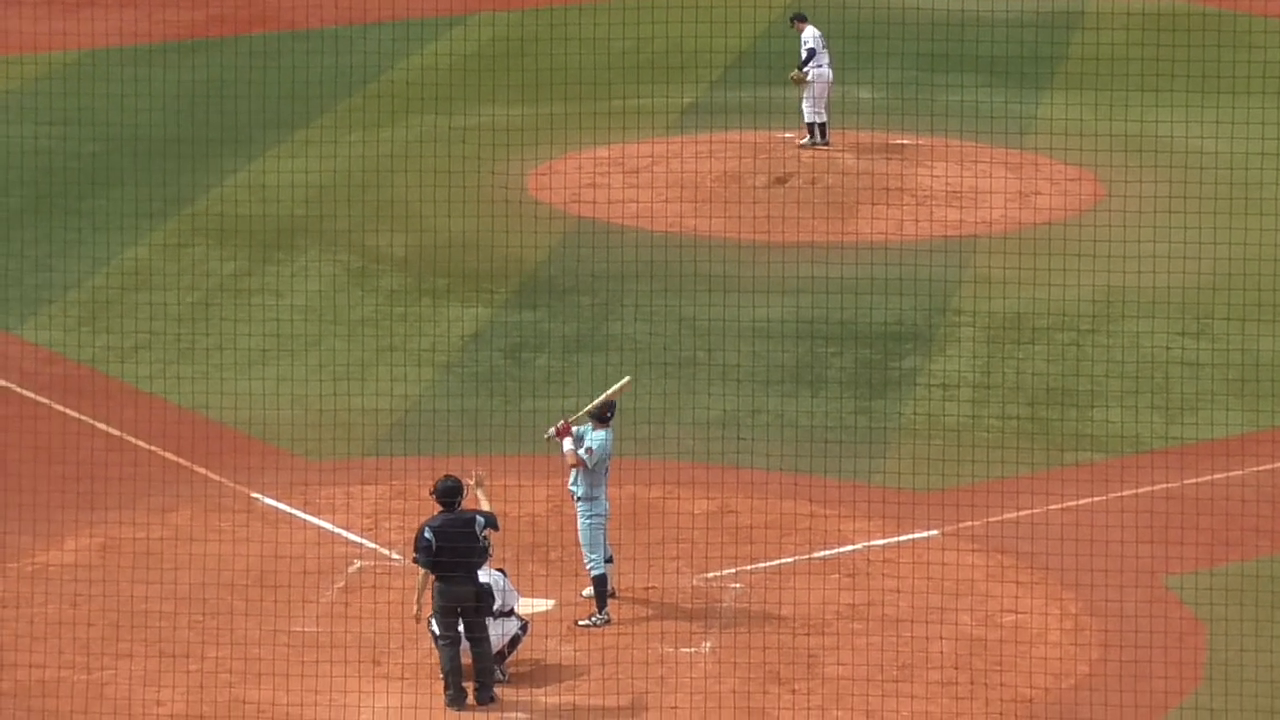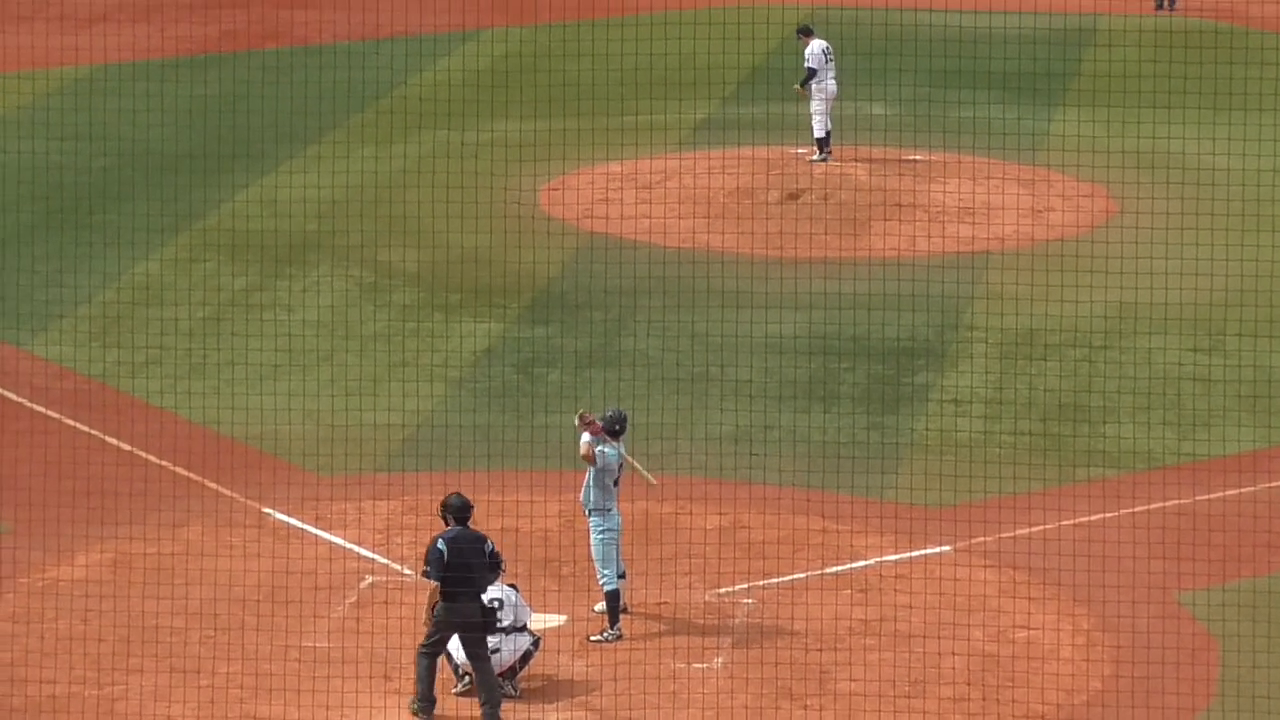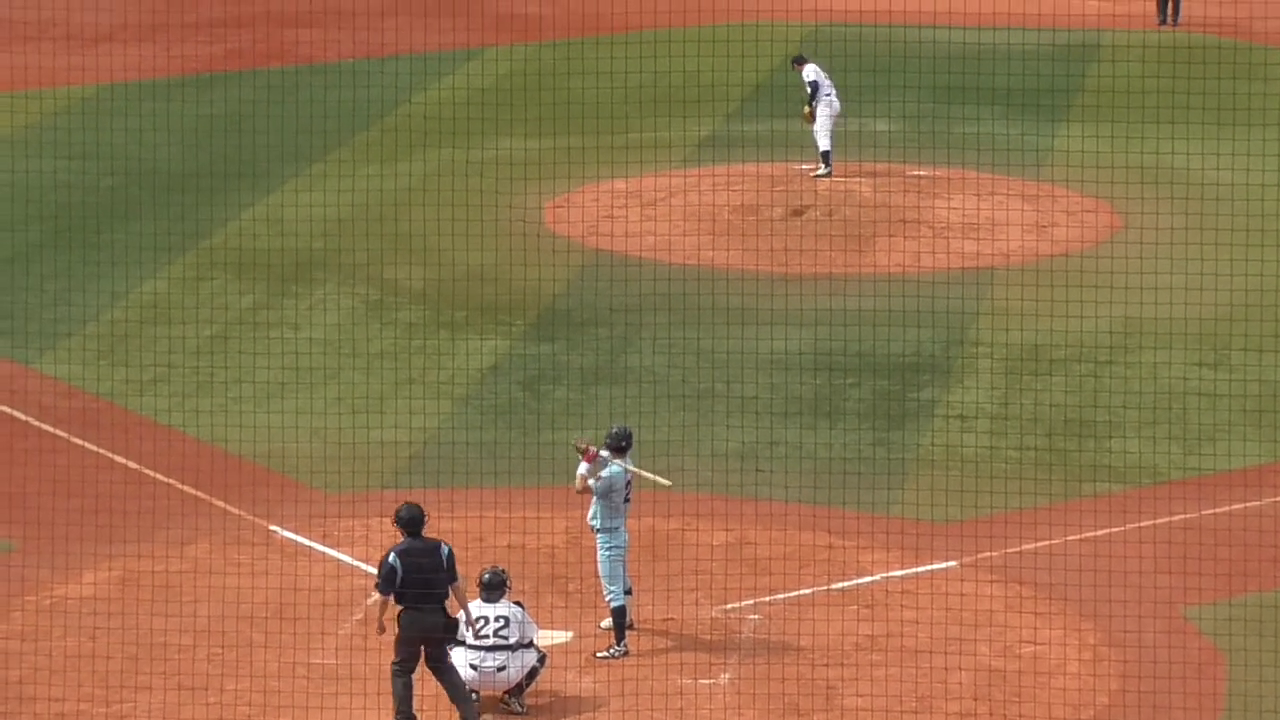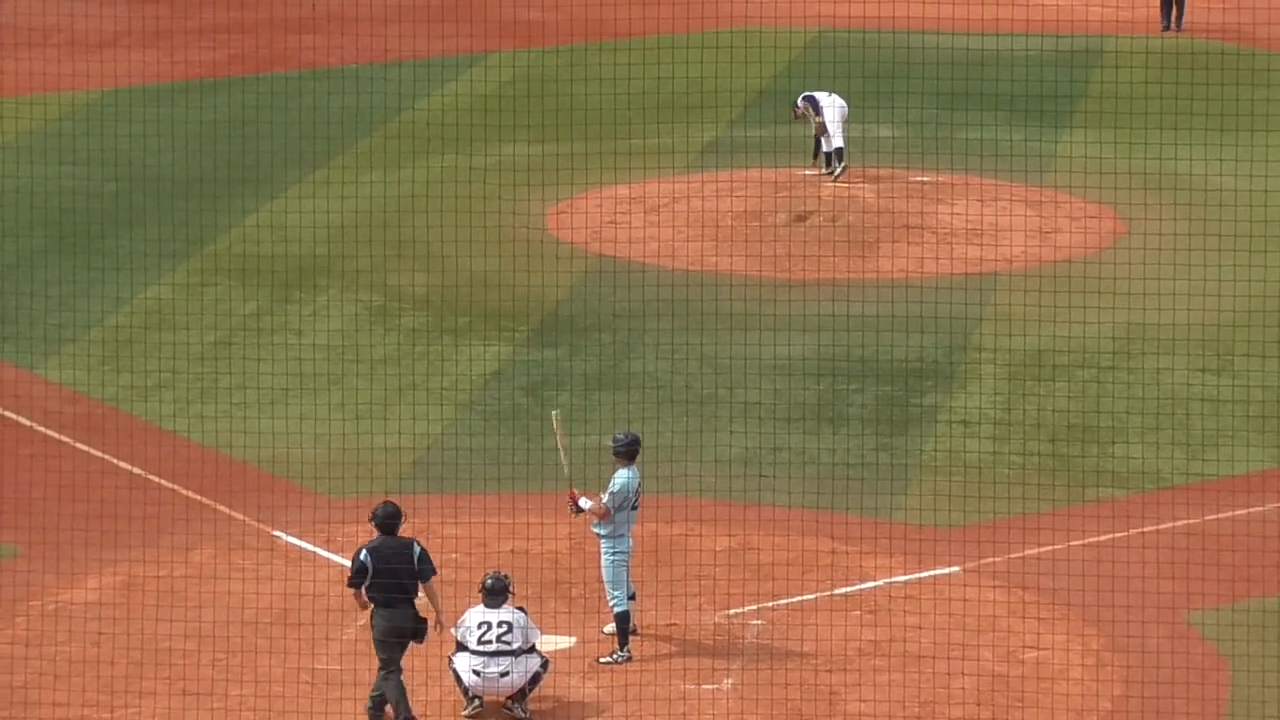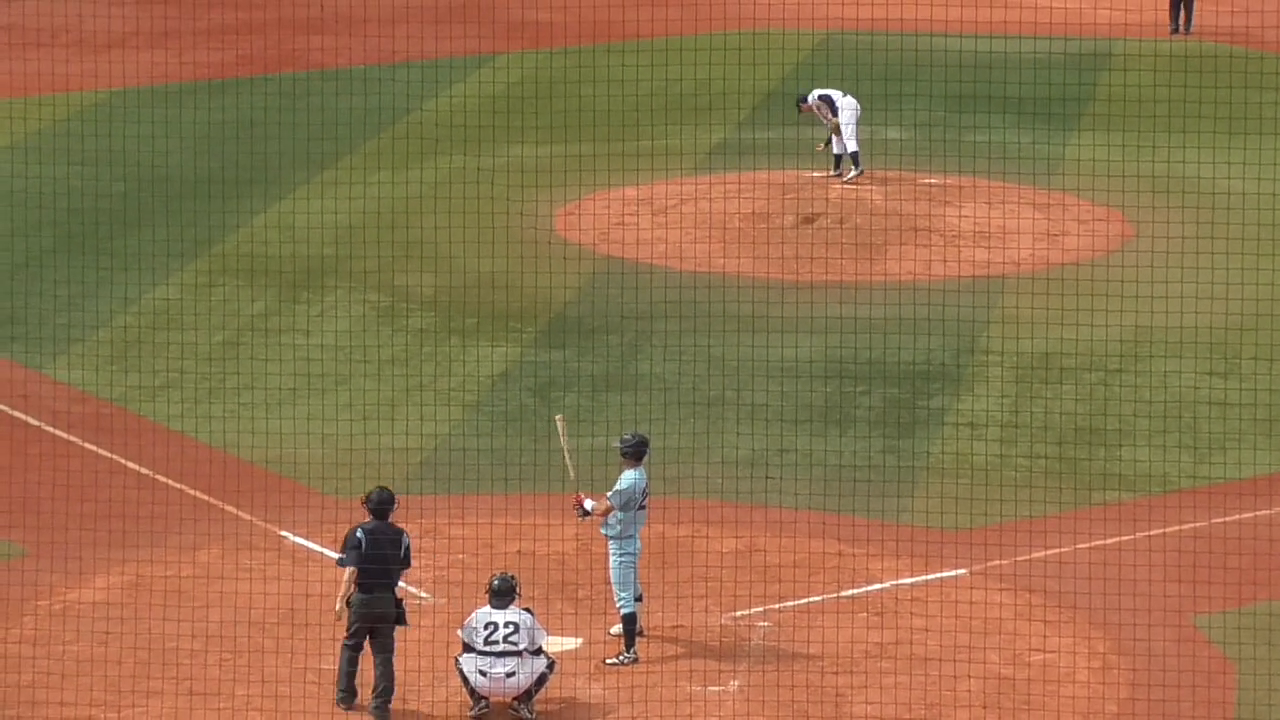
dt=0.4s
person 1, frame 1
left shoulder: (599, 440)
right shoulder: (590, 430)
left elbow: (573, 462)
right elbow: (570, 432)
left wrist: (566, 438)
right wrist: (561, 431)
left hip: (589, 504)
right hip: (594, 501)
left knee: (593, 558)
right knee: (601, 548)
left ankle: (602, 613)
right ankle: (607, 587)
person 1, frame 2
left shoulder: (606, 452)
right shoulder: (610, 444)
left elbow: (586, 455)
right elbow: (586, 423)
left wrist: (588, 432)
right wrist: (589, 424)
left hip: (601, 518)
right hip: (608, 513)
left knee: (604, 574)
right knee: (613, 563)
left ankle: (613, 628)
right ankle: (617, 604)
person 1, frame 3
left shoulder: (612, 472)
right shoulder: (623, 465)
left elbow: (581, 487)
right elbow: (597, 458)
left wrist: (585, 462)
right wrist: (587, 451)
left hip: (608, 535)
right hip: (618, 531)
left knee: (612, 589)
right knee: (621, 579)
left ankle: (620, 645)
right ankle: (625, 618)
person 1, frame 4
left shoulder: (622, 480)
right shoulder: (631, 474)
left elbow: (602, 512)
right elbow: (608, 503)
left wrist: (580, 500)
right wrist: (583, 505)
left hip: (613, 541)
right hip: (622, 538)
left knee: (616, 595)
right knee: (625, 584)
left ankle: (623, 650)
right ankle: (627, 624)
person 1, frame 5
left shoulder: (629, 481)
right shoulder: (637, 475)
left elbow: (603, 510)
right elbow: (613, 501)
left wrist: (585, 502)
right wrist: (588, 508)
left hip: (622, 543)
right hip: (630, 539)
left knee: (624, 597)
right knee: (632, 586)
left ankle: (629, 651)
right ankle: (633, 625)
person 2, frame 1
left shoulder: (429, 527)
right shoulder: (474, 519)
left elbow: (425, 570)
right elbow: (492, 520)
left wrist: (418, 600)
left hip: (444, 589)
right hip: (471, 587)
left knee: (448, 642)
right knee: (479, 639)
left ankle: (455, 695)
right ankle: (484, 691)
person 2, frame 2
left shoulder: (440, 542)
right shoulder: (482, 540)
left elbow: (434, 584)
right elbow: (494, 572)
left wrist: (427, 610)
left hip: (448, 608)
right hip: (474, 608)
left knee: (426, 653)
right knee: (481, 660)
person 2, frame 3
left shoulder: (394, 555)
right shoulder: (441, 548)
left elbow: (385, 595)
right elbow: (455, 585)
left wrist: (379, 620)
right wrist: (467, 612)
left hip: (411, 617)
right hip: (438, 615)
left knee: (401, 670)
right knee: (442, 667)
person 2, frame 4
left shoulder: (366, 552)
right shoulder: (414, 547)
left elbow: (357, 588)
right elbow: (428, 585)
left wrist: (362, 602)
right wrist: (438, 613)
left hip: (384, 615)
right hip: (408, 614)
left knee: (389, 671)
right knee: (392, 664)
person 2, frame 5
left shoulder: (358, 533)
right shoulder: (400, 535)
left elbow: (351, 570)
left wrist: (341, 599)
left hip: (363, 598)
right hip: (388, 599)
left knee: (351, 646)
right knee: (384, 653)
left ankle: (345, 697)
